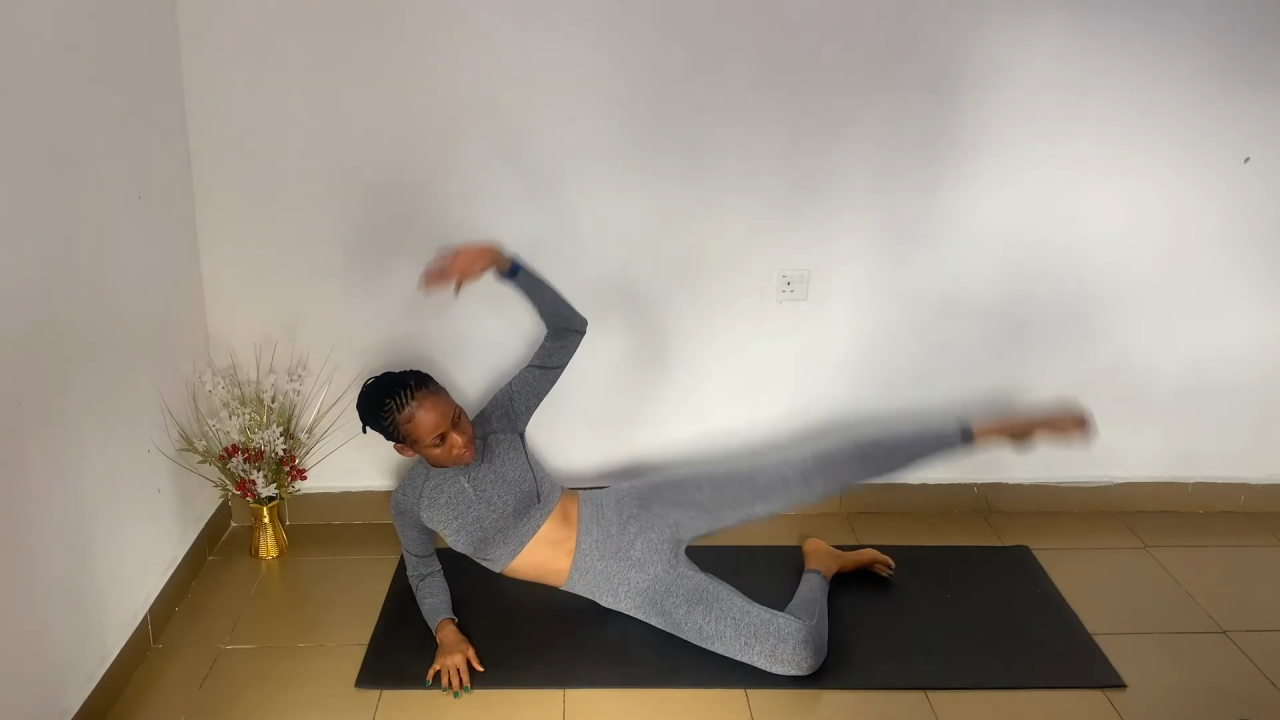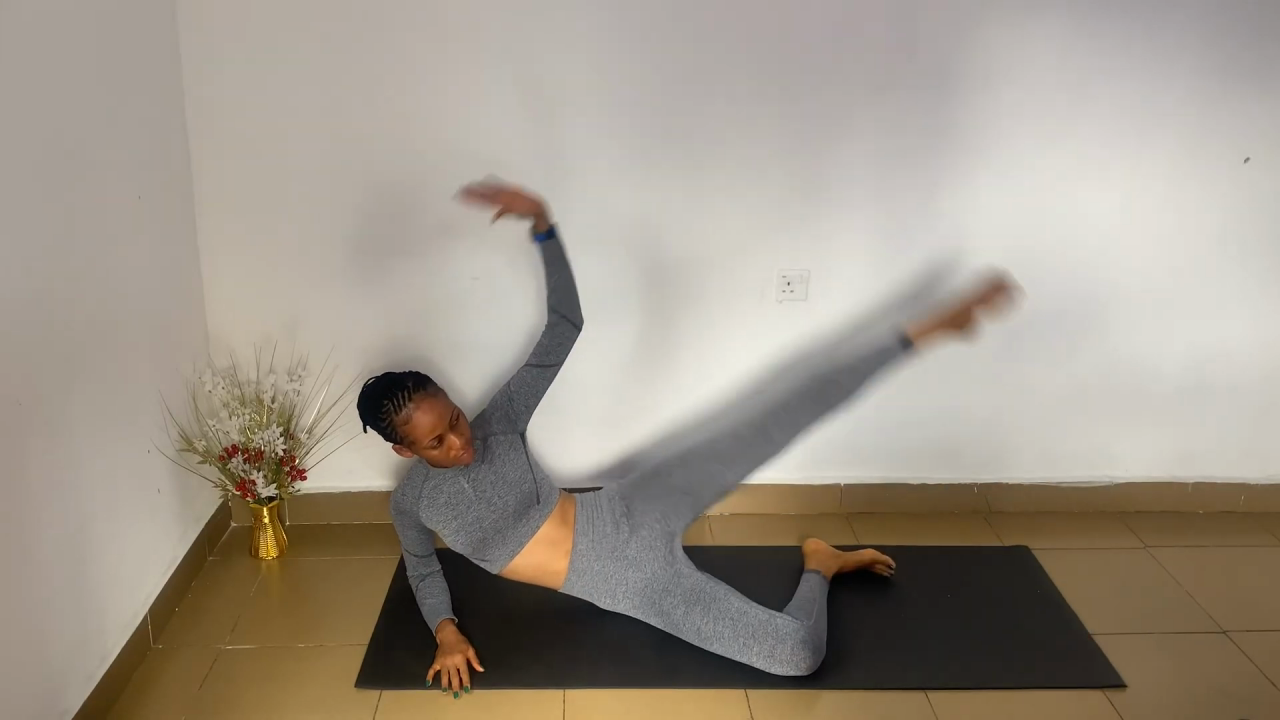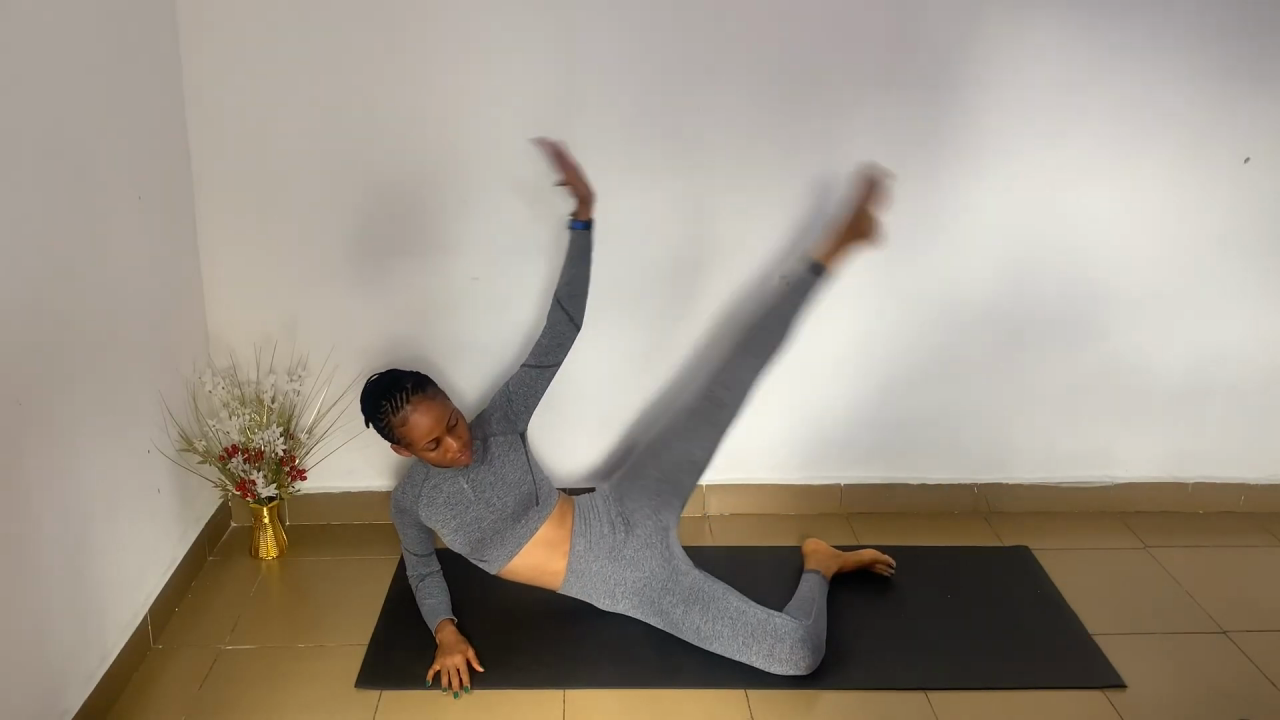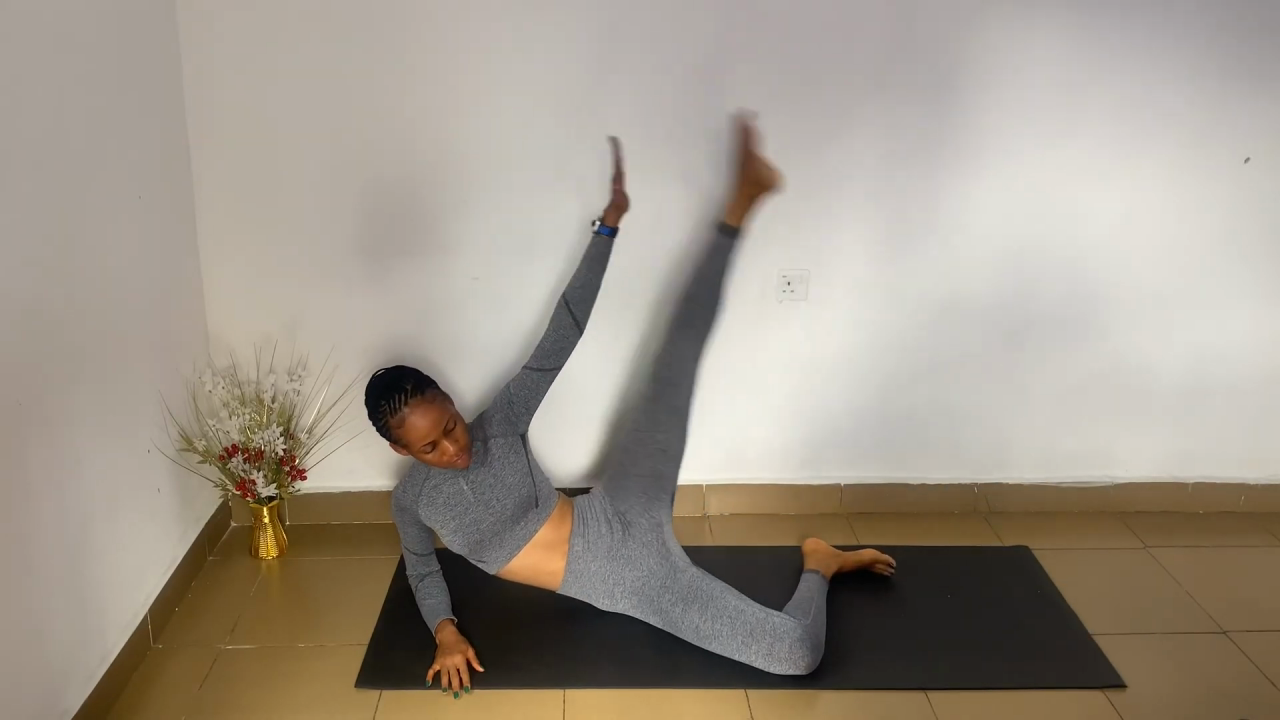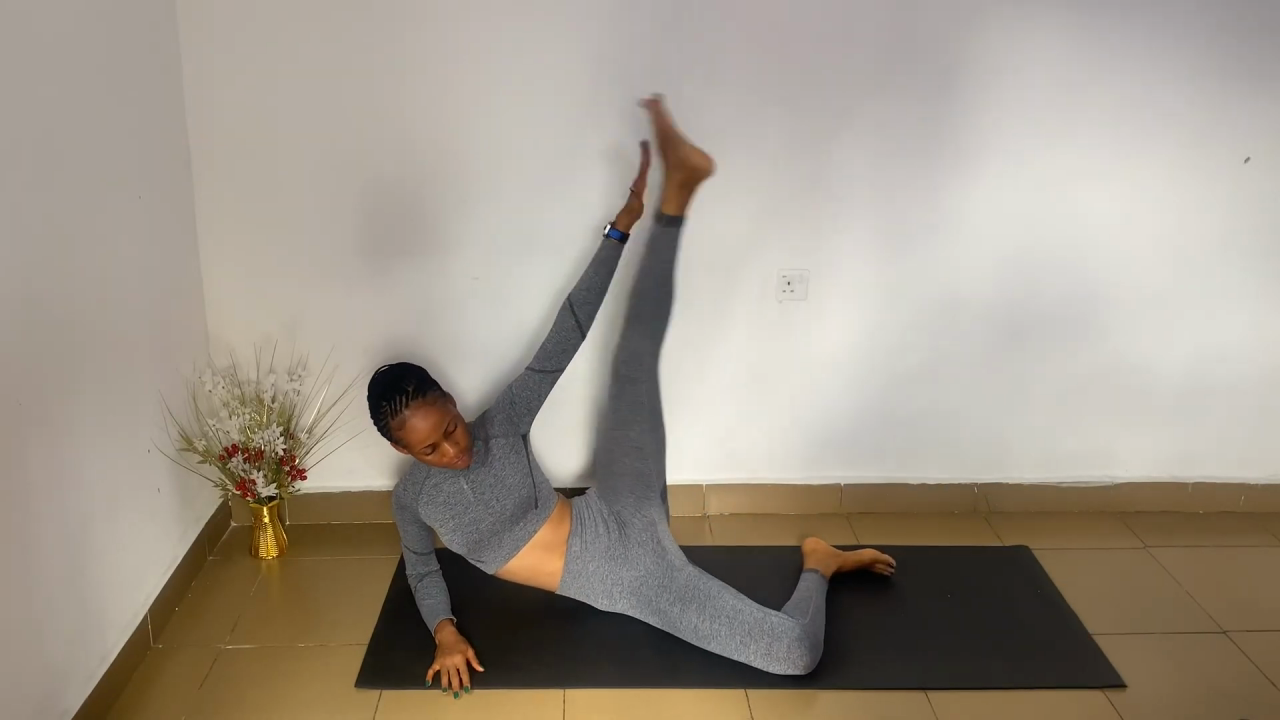
dt=0.1s
person 1, frame 1
left shoulder: (497, 422)
right shoulder: (412, 498)
left elbow: (569, 328)
right elbow: (420, 565)
left wrist: (502, 262)
right wrist: (446, 631)
left hip: (640, 517)
right hip: (625, 582)
left knee: (814, 473)
right knee: (798, 654)
left ankle: (949, 460)
right ankle: (822, 562)
person 1, frame 2
left shoulder: (492, 422)
right shoulder: (412, 501)
left elbow: (565, 324)
right elbow: (422, 570)
left wrist: (542, 226)
right wrist: (447, 631)
left hip: (633, 521)
right hip: (622, 589)
left knee: (774, 424)
right knee: (794, 654)
right ankle: (820, 565)
person 1, frame 3
left shoulder: (499, 420)
right shoulder: (411, 501)
left elbow: (564, 324)
right elbow: (425, 570)
left wrist: (583, 217)
right wrist: (446, 634)
left hip: (629, 521)
right hip: (618, 584)
left knee: (725, 385)
right knee: (798, 654)
right ankle: (822, 566)
person 1, frame 4
left shoulder: (500, 423)
right shoulder: (412, 499)
left elbow: (567, 324)
right elbow: (421, 565)
left wrist: (609, 219)
right wrist: (445, 632)
left hip: (625, 527)
right hip: (615, 588)
left knee: (672, 359)
right knee: (796, 654)
right ankle: (823, 565)
person 1, frame 5
left shoulder: (502, 424)
right shoulder: (412, 497)
left elbow: (570, 326)
right elbow: (420, 566)
left wrist: (622, 223)
right wrist: (445, 632)
left hip: (622, 524)
right hip: (614, 585)
left knee: (634, 361)
right ankle: (822, 564)
